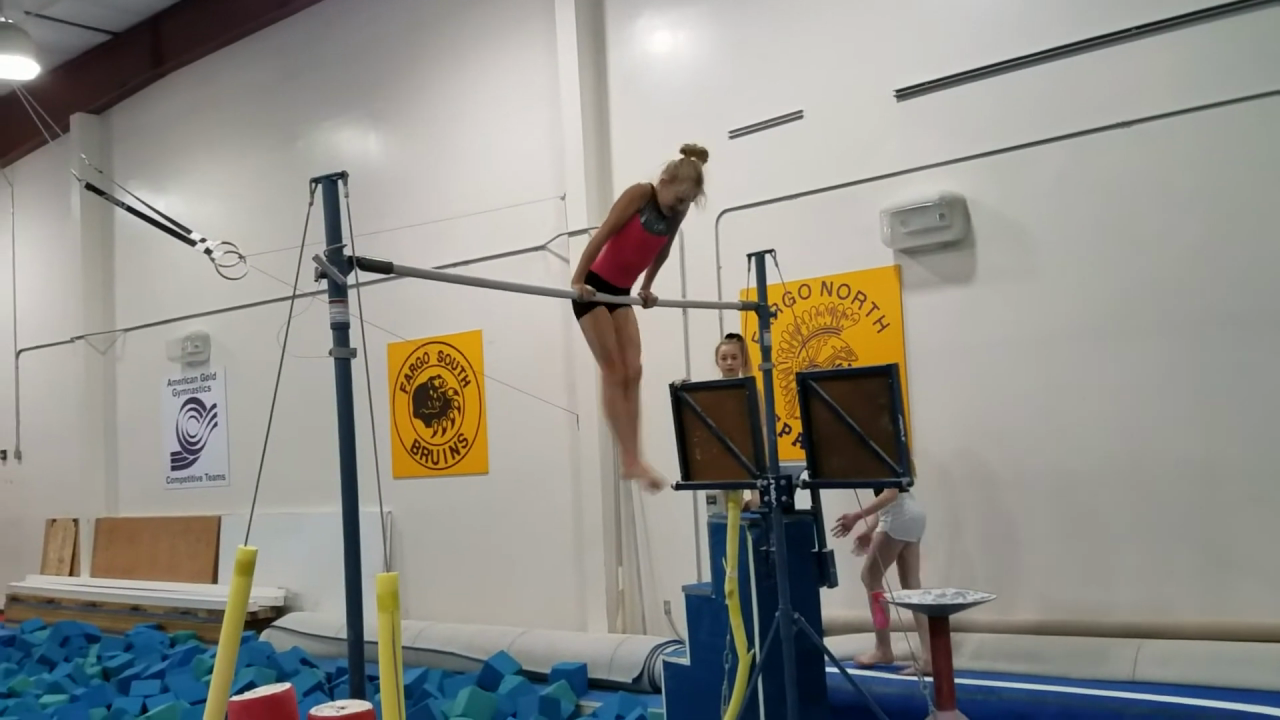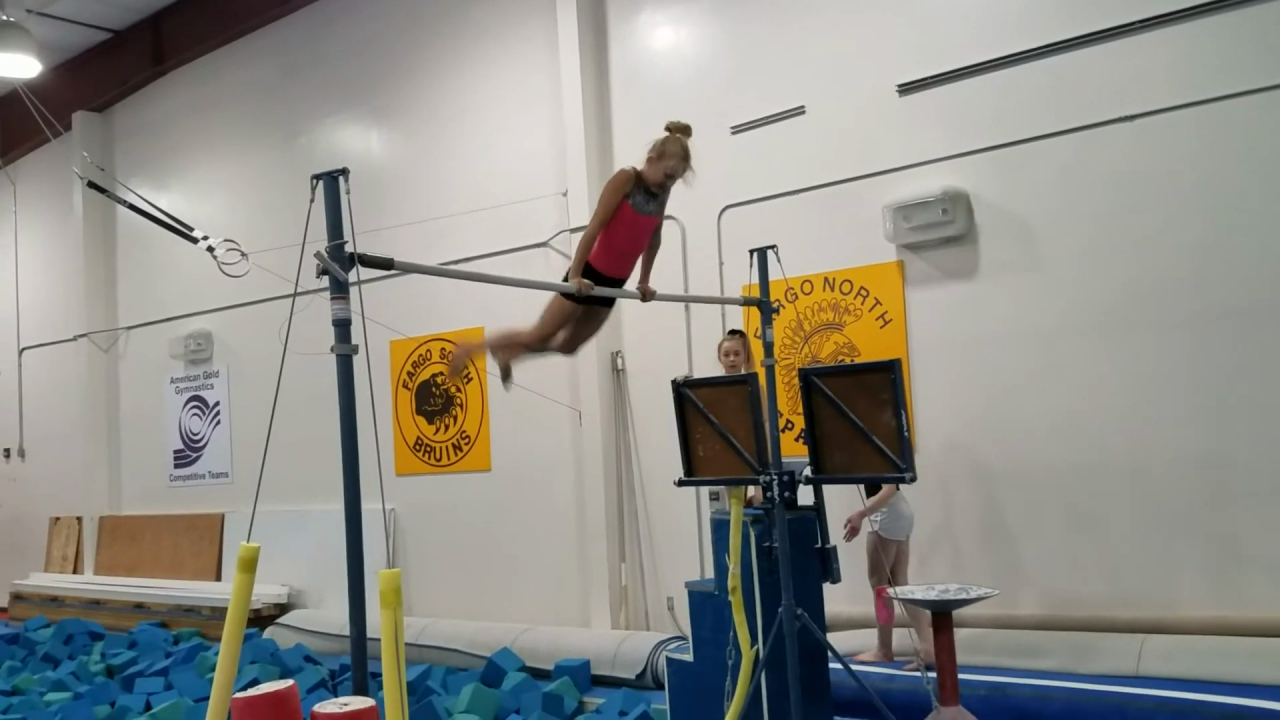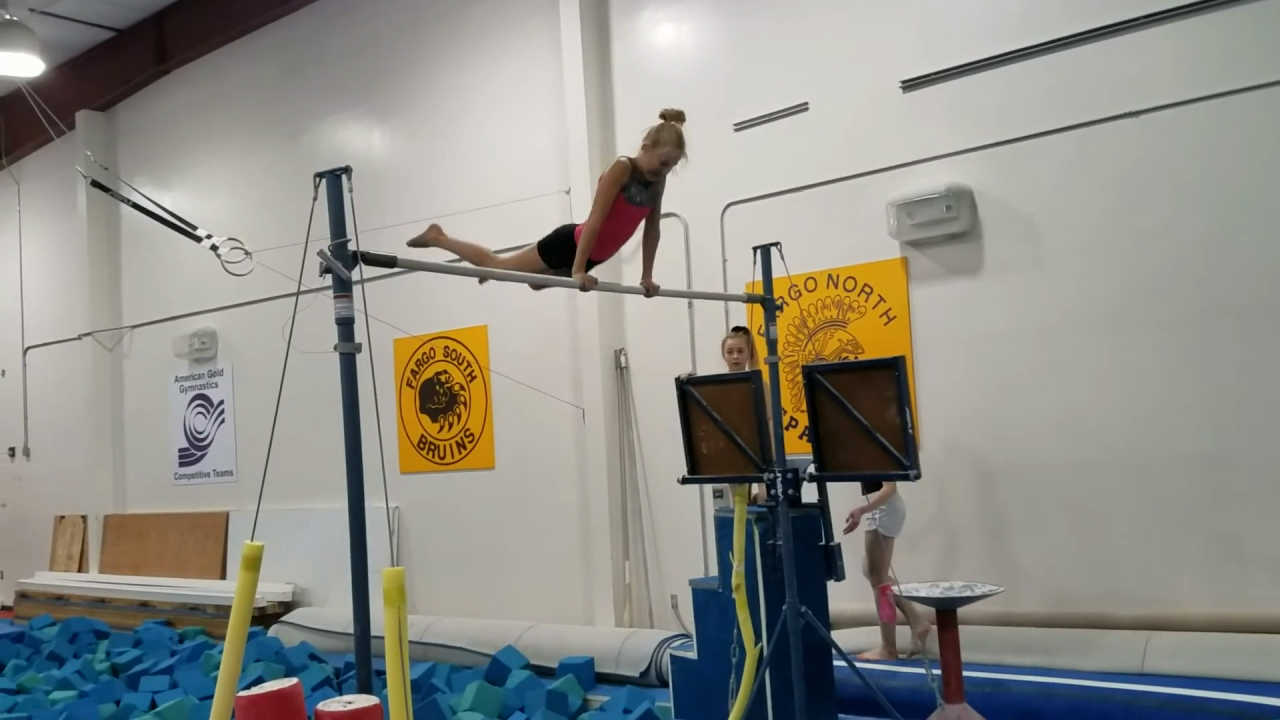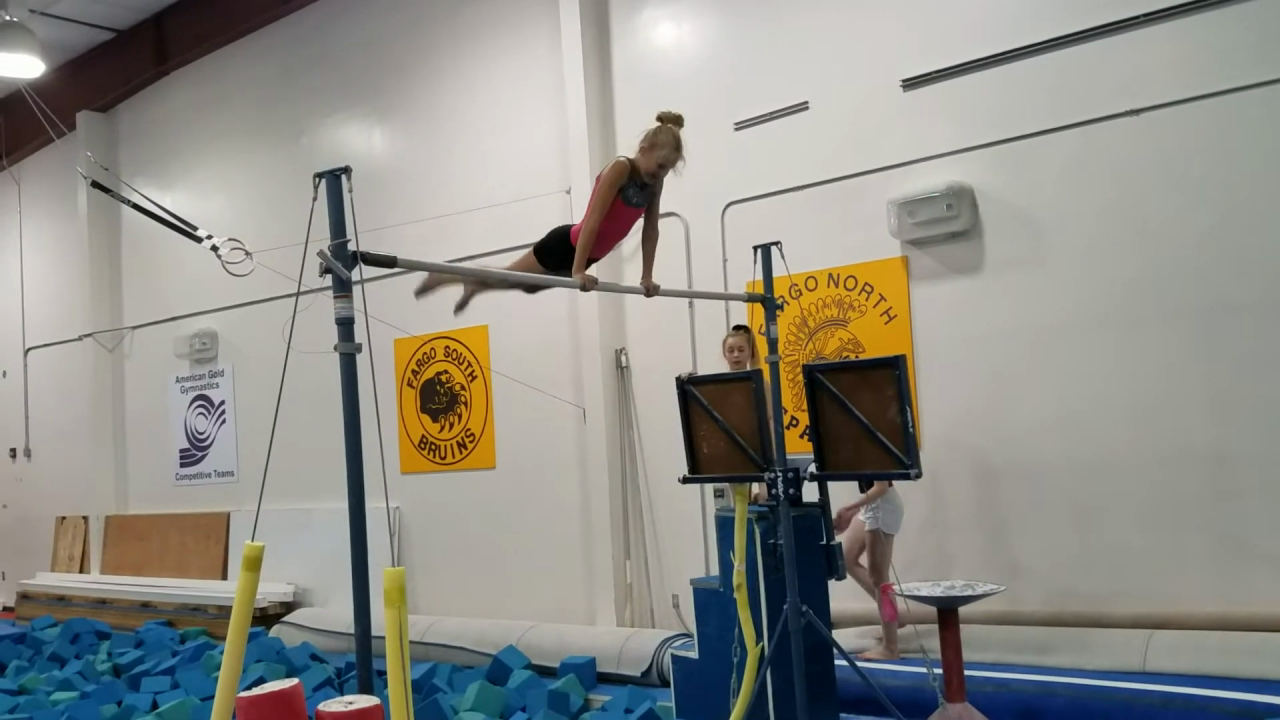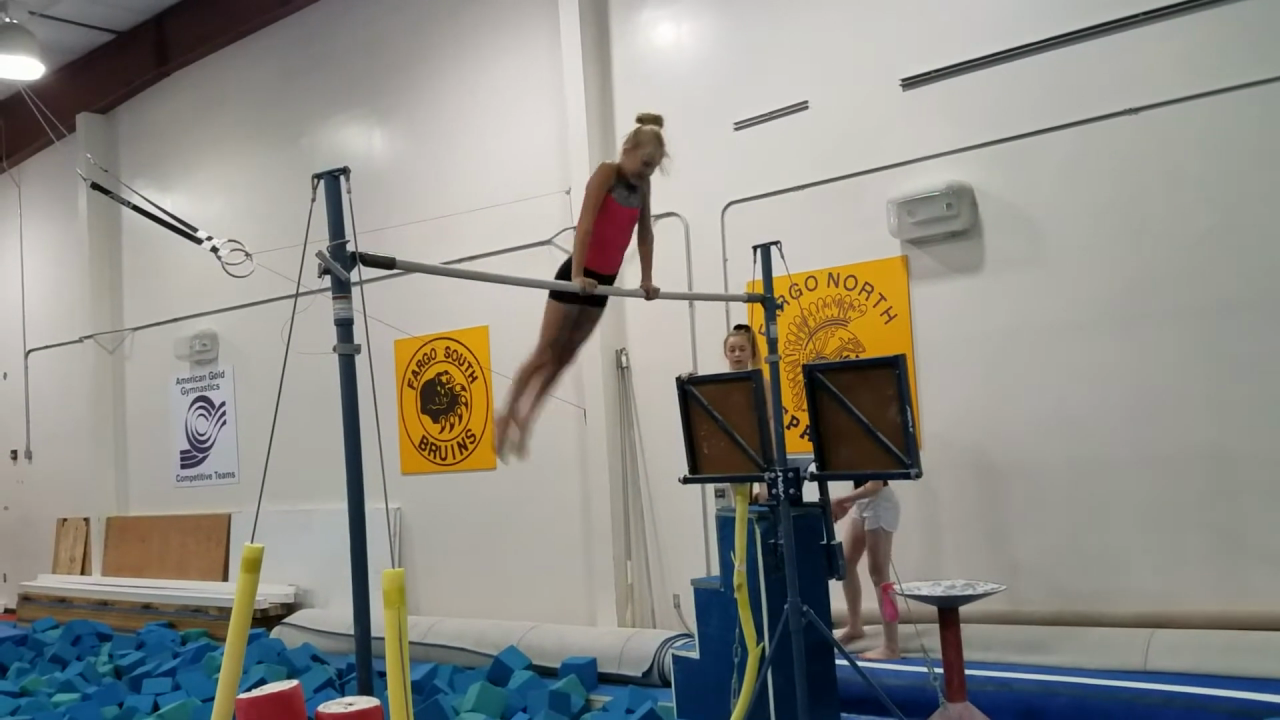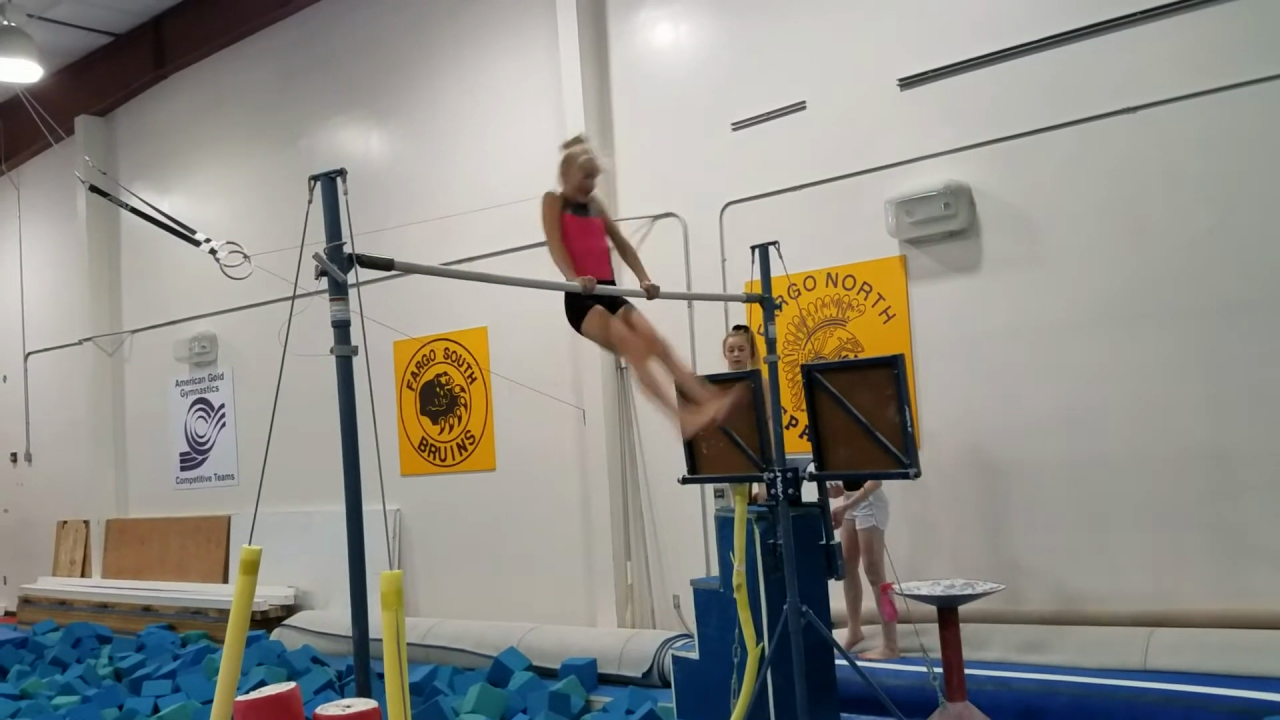
dt=0.2s
person 1, frame 1
left shoulder: (677, 212)
right shoulder: (639, 195)
right elbow: (602, 237)
left wrist: (644, 288)
right wrist: (577, 281)
left hip: (619, 292)
right hip: (595, 289)
left knee: (632, 370)
right knee: (614, 369)
left ankle: (634, 458)
right ankle: (630, 459)
person 1, frame 2
left shoulder: (663, 192)
right shoulder: (624, 180)
left elbow: (653, 239)
right elbow: (594, 228)
left wrist: (644, 282)
right wrist: (575, 274)
left hip: (613, 286)
right hip: (591, 276)
left knee: (568, 345)
right knee: (539, 336)
left ankle: (507, 354)
right ankle: (470, 351)
person 1, frame 3
left shoulder: (657, 180)
right shoulder: (621, 170)
left elbow: (652, 229)
right elbow: (595, 221)
left wrist: (647, 276)
right wrist: (578, 272)
left hip: (584, 254)
right hip: (568, 246)
left knee: (538, 282)
right knee: (500, 266)
left ankle: (491, 268)
right ankle: (438, 237)
person 1, frame 4
left shoulder: (652, 180)
right shoulder: (620, 169)
left elbow: (651, 230)
right elbow: (593, 220)
left wrist: (647, 276)
right wrist: (579, 270)
left hip: (582, 253)
right hip: (564, 248)
left knee: (528, 285)
left ankle: (476, 286)
right ankle: (443, 277)
person 1, frame 5
left shoulder: (643, 184)
right shoulder: (607, 173)
left elbow: (645, 233)
right elbow: (585, 224)
left wrist: (647, 278)
right wrist: (578, 275)
left hip: (600, 282)
right hip: (576, 278)
left knee: (563, 359)
right knee: (545, 355)
left ankle: (524, 420)
right ankle: (507, 417)
person 1, frame 6
left shoulder: (595, 204)
right shoulder: (554, 202)
left elbow: (622, 244)
right elbow: (556, 245)
left wrist: (644, 280)
right wrist: (575, 278)
left hip: (609, 293)
right hip: (584, 301)
left knee: (660, 349)
right knee: (636, 352)
left ankle: (708, 402)
right ankle: (683, 418)
